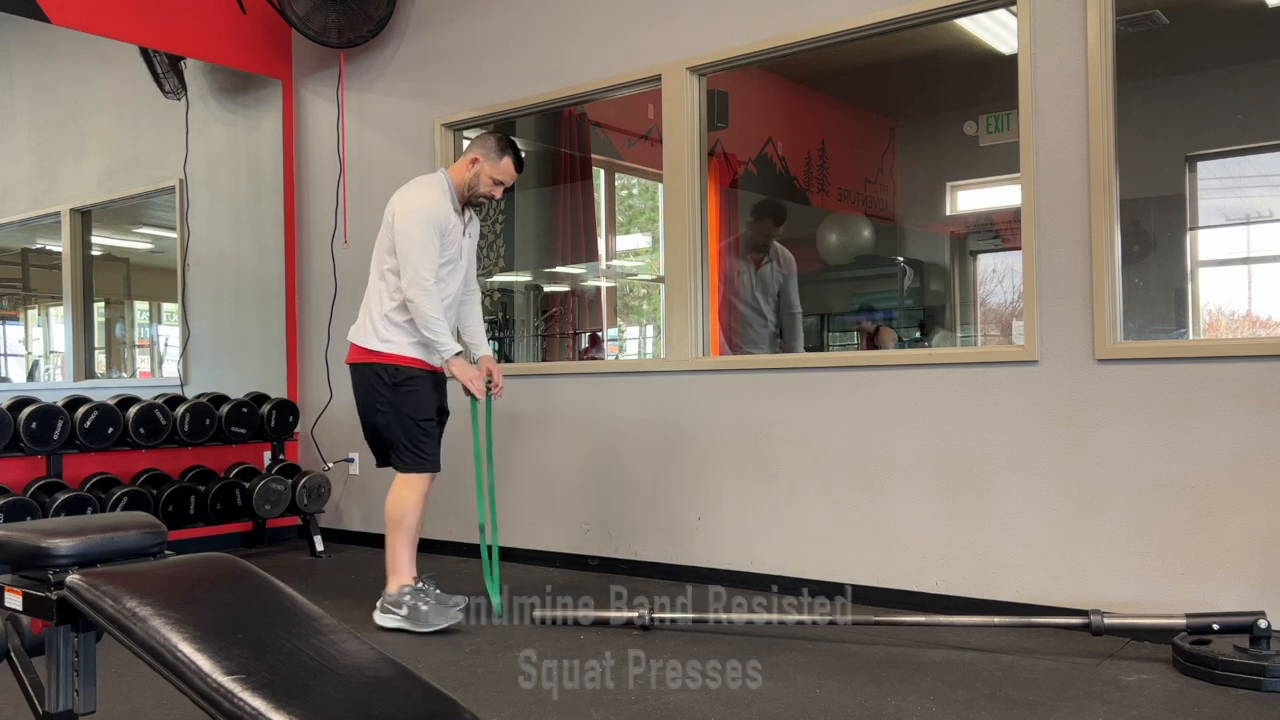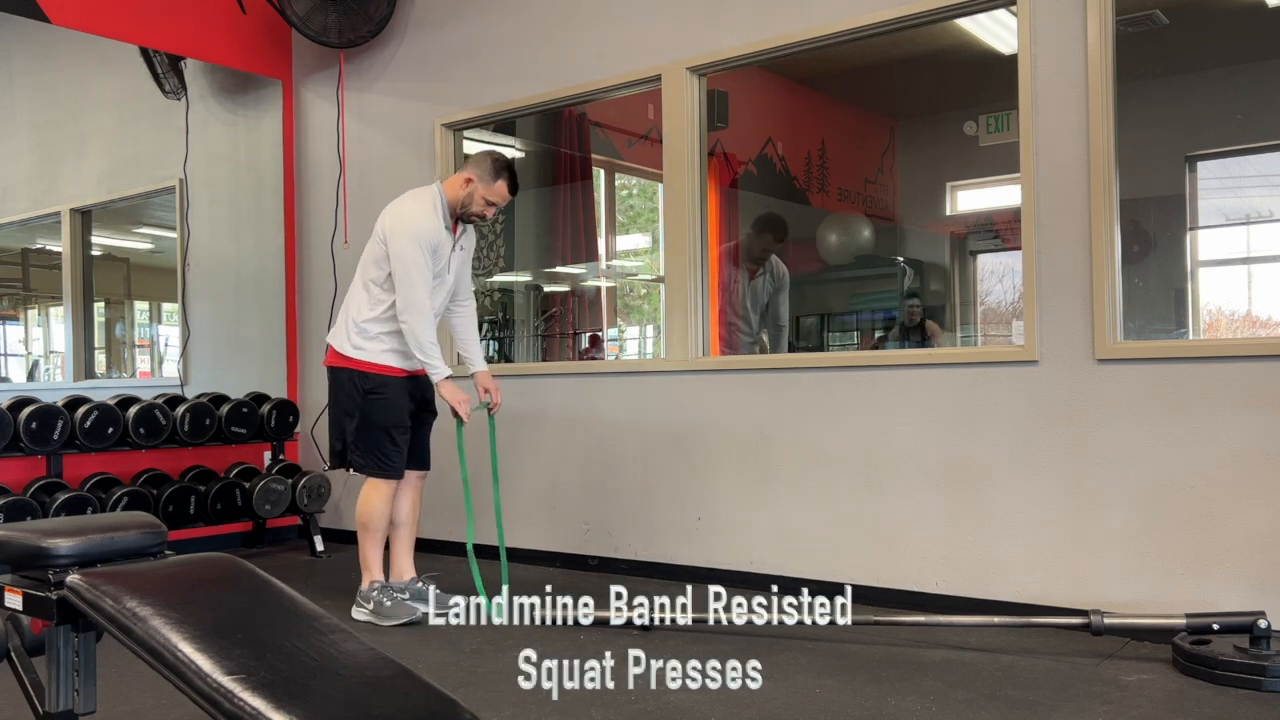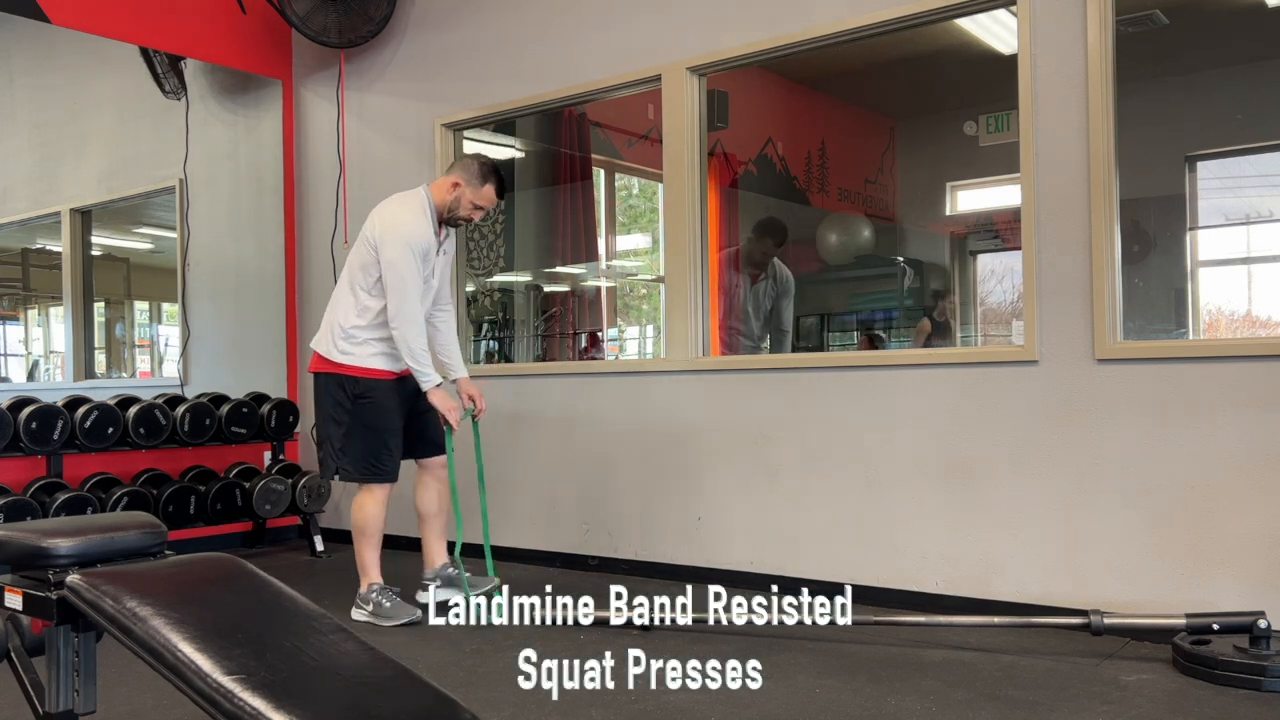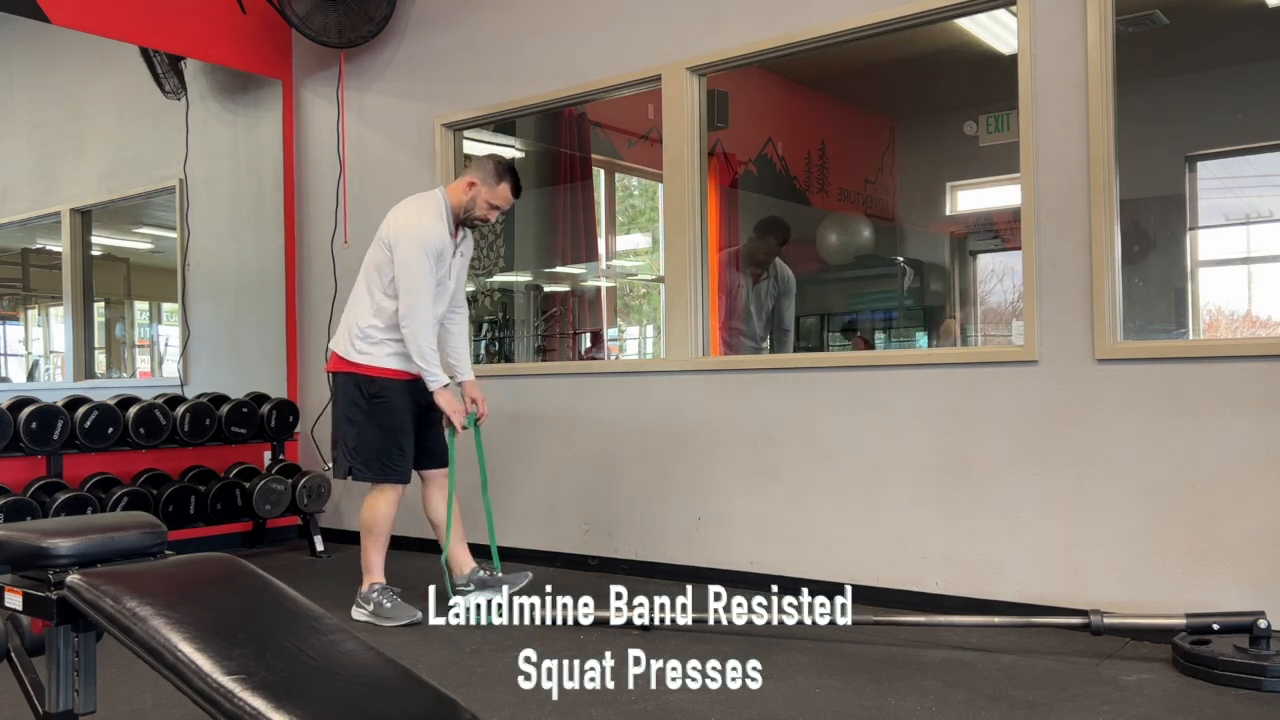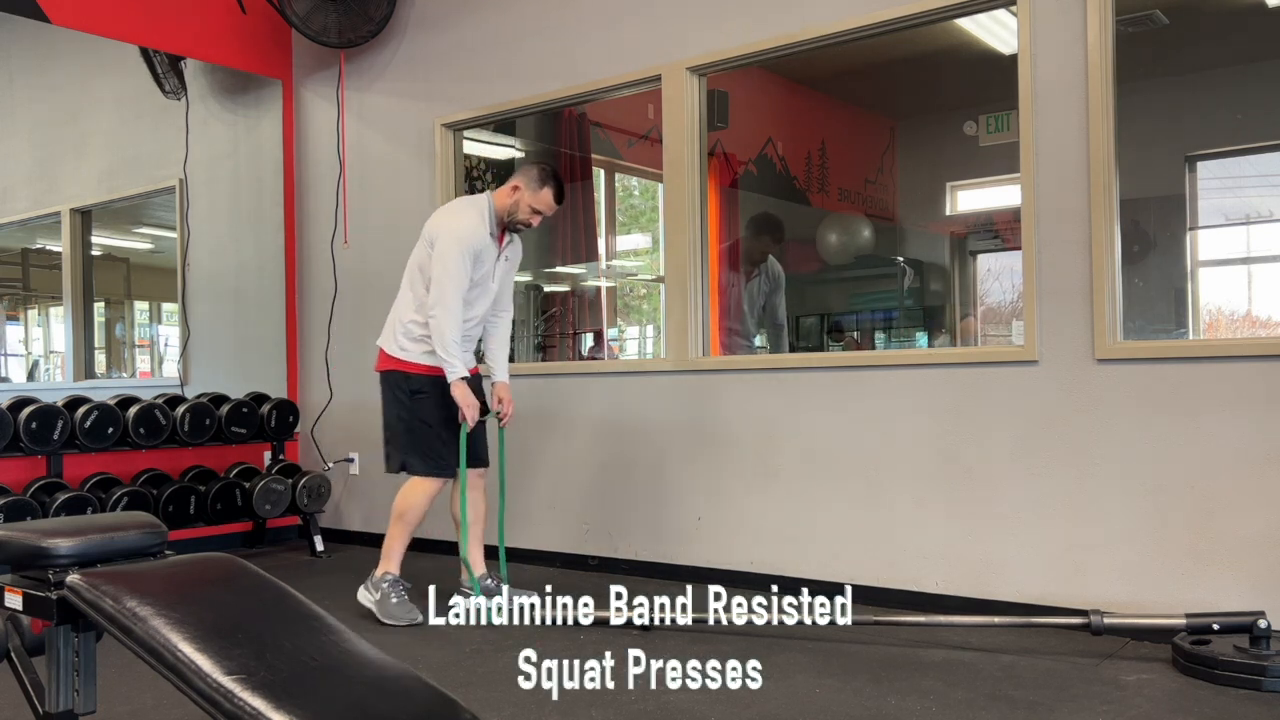
dt=0.4s
person 1, frame 1
left shoulder: (467, 219)
right shoulder: (422, 201)
left elbow: (465, 292)
right elbow: (418, 289)
left wrist: (482, 351)
right wrist: (454, 355)
left hip: (418, 358)
right hip: (389, 354)
left knee: (415, 468)
right knee: (416, 468)
left ankle: (402, 584)
right ankle: (399, 595)
person 1, frame 2
left shoulder: (463, 231)
right shoulder: (414, 217)
left elbow: (460, 304)
right elbow: (412, 309)
left wrist: (479, 369)
right wrist: (442, 378)
left hip: (408, 364)
right hip: (366, 359)
left knee: (412, 471)
right knee: (385, 473)
left ankle: (403, 580)
right ankle: (371, 590)
person 1, frame 3
left shoulder: (444, 231)
right shoulder: (404, 223)
left elbow: (439, 310)
right elbow: (404, 316)
left wrist: (460, 375)
right wrist: (433, 386)
left hip: (395, 365)
right hip: (354, 363)
left knee: (435, 459)
right knee: (376, 477)
left ankle: (437, 571)
right ankle: (370, 592)
person 1, frame 4
left shoulder: (462, 236)
right shoulder: (419, 224)
left elbow: (453, 312)
right elbow: (413, 315)
left wrist: (465, 379)
right wrist: (440, 386)
left hip: (409, 367)
right hip: (371, 364)
left knee: (437, 471)
right knee: (389, 479)
left ankle: (467, 576)
right ankle: (372, 592)
person 1, frame 5
left shoulder: (512, 244)
right shoulder: (461, 224)
left elbow: (499, 314)
right elbow: (443, 309)
left wrist: (500, 378)
right wrist: (457, 380)
left hip: (456, 366)
right hip: (414, 362)
left knee: (473, 470)
right knee: (430, 473)
left ankle: (476, 579)
right ankle: (383, 580)
